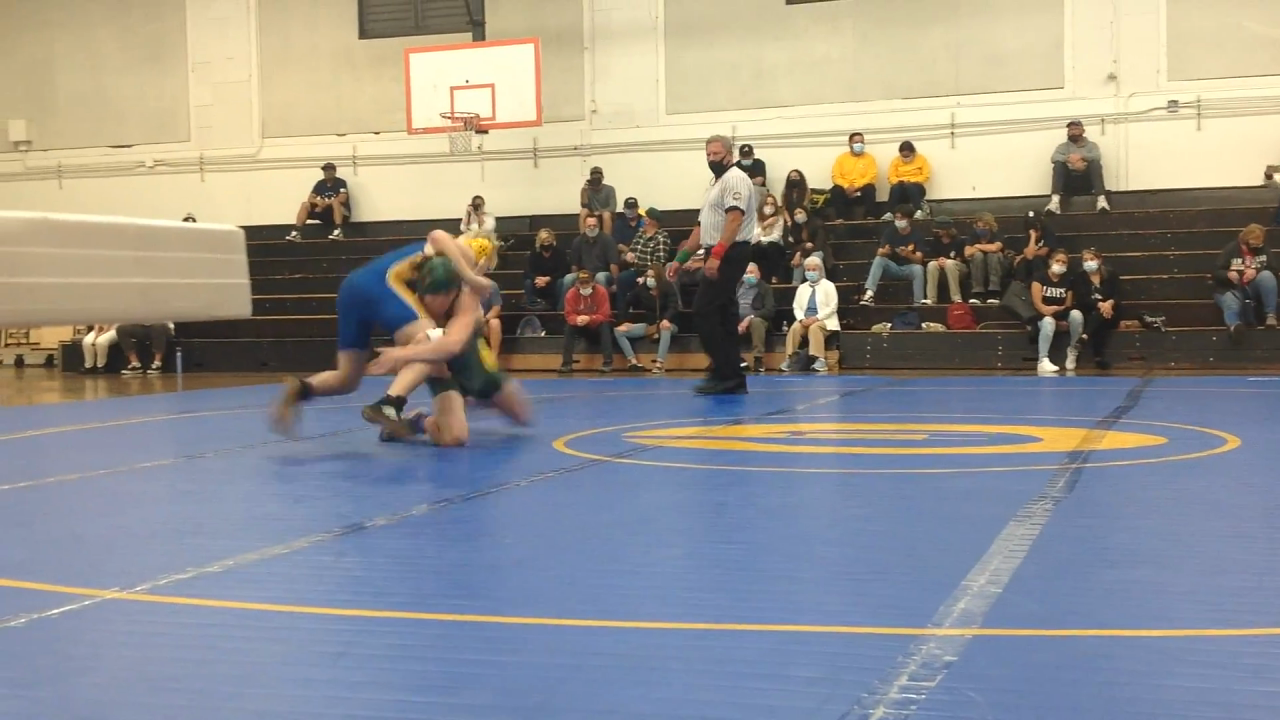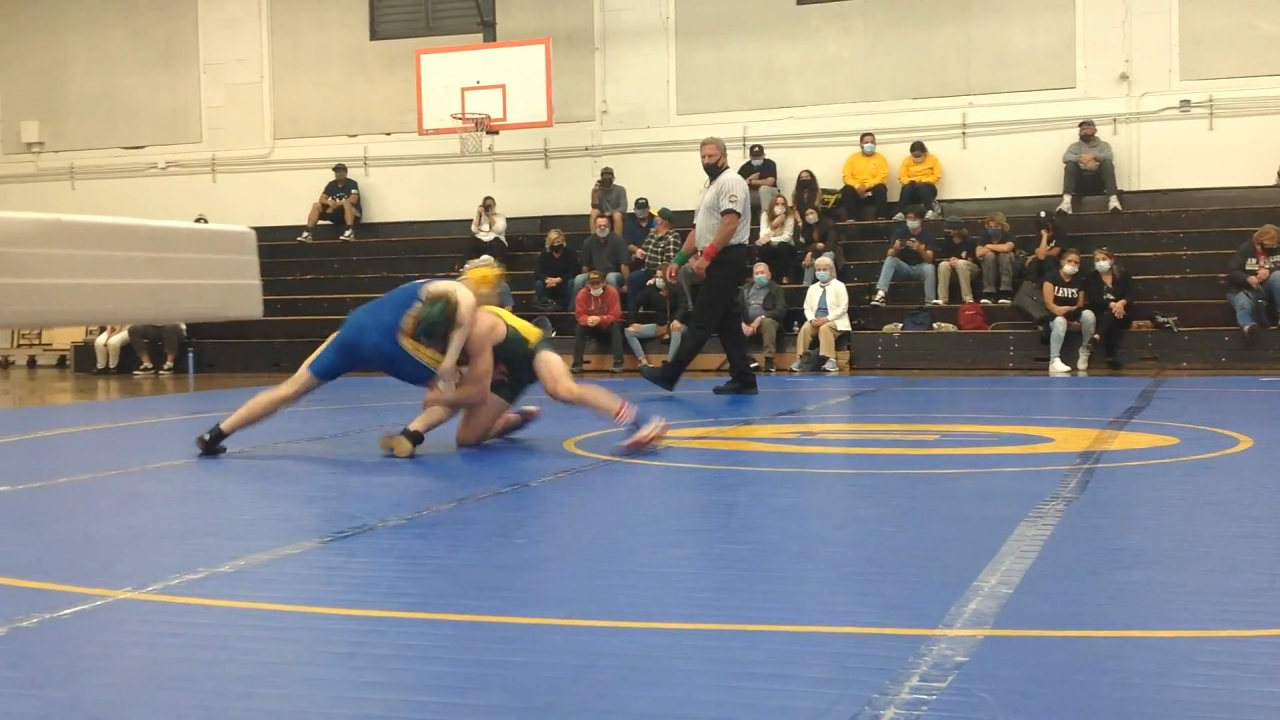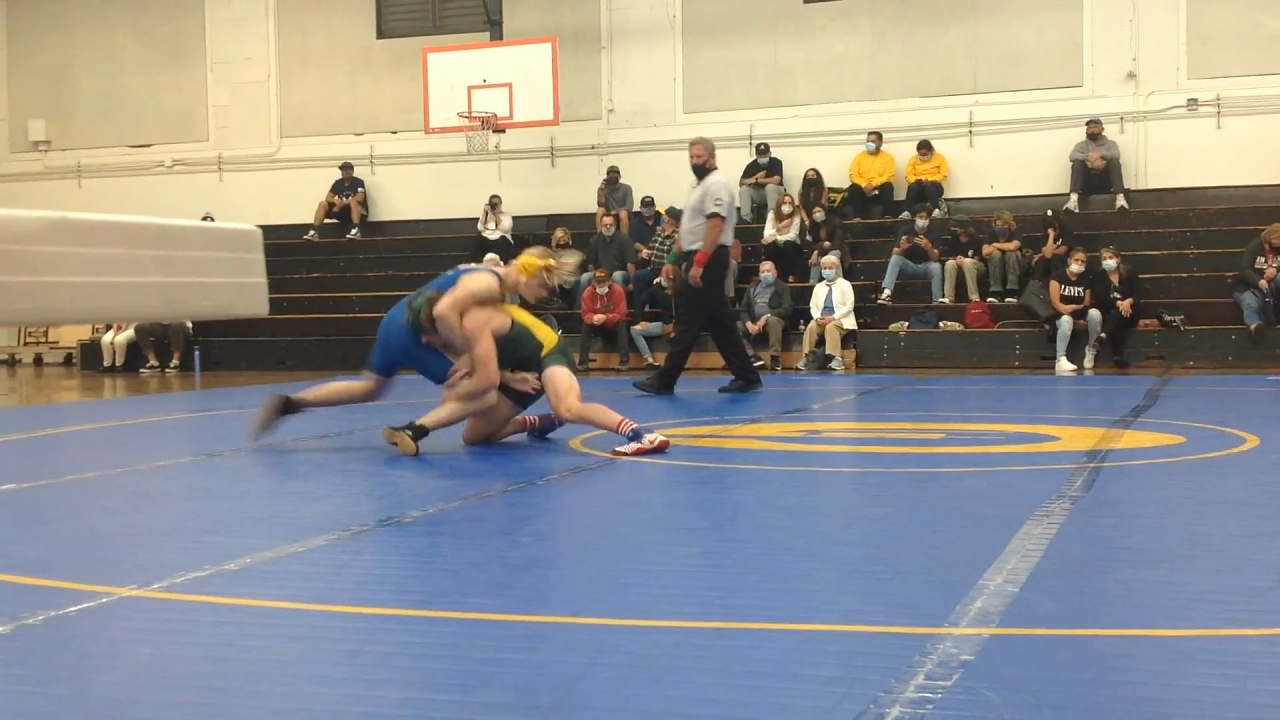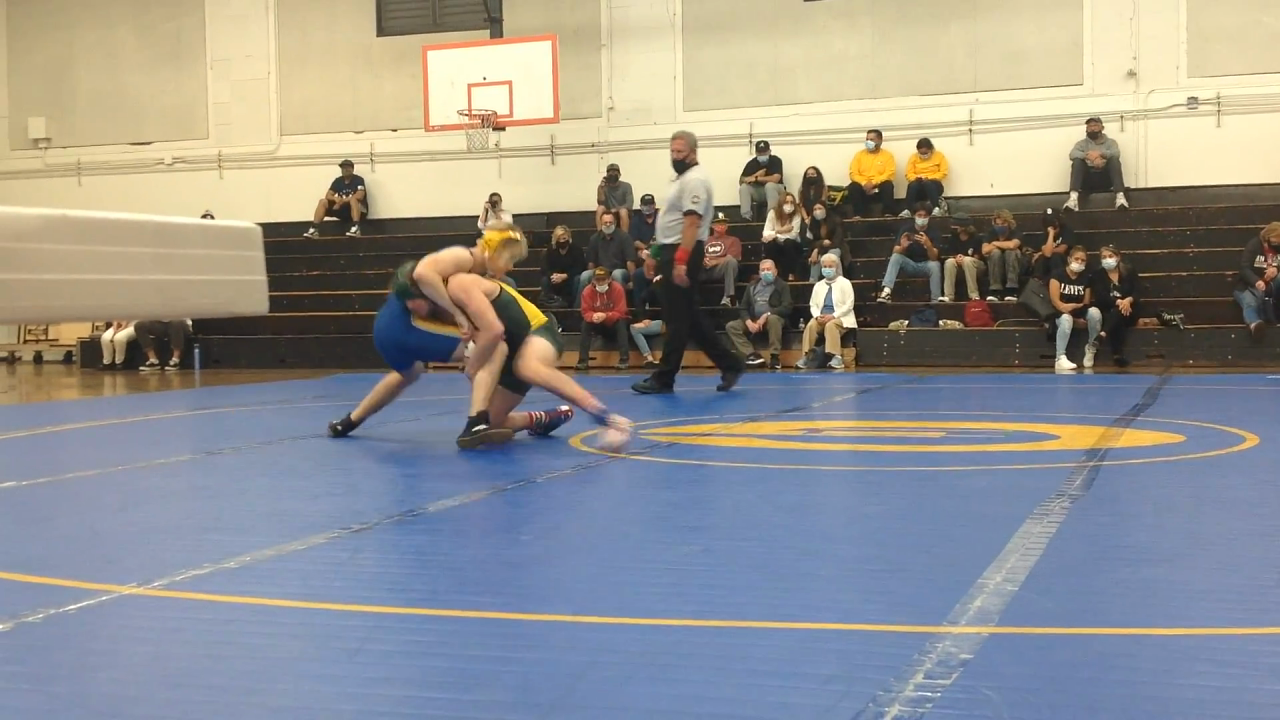
dt=0.2s
person 1, frame 1
right shoulder: (465, 252)
right elbow: (438, 236)
right wrist: (470, 277)
left hip: (353, 286)
right hip: (379, 285)
left knee: (346, 379)
left ankle: (301, 388)
right ankle: (389, 405)
person 1, frame 2
left shoulder: (430, 286)
right shoulder: (462, 292)
right elbow: (467, 307)
right wrist: (451, 360)
left hip: (357, 326)
right hip: (388, 340)
left knee: (291, 389)
right knee: (446, 380)
left ankle: (216, 434)
person 1, frame 3
left shoulder: (480, 273)
right shoulder: (489, 283)
right elbow: (444, 312)
right wrist: (464, 356)
left hip: (397, 322)
right hip: (413, 336)
left knee: (371, 388)
left ankle: (289, 403)
person 1, frame 4
left shoulder: (469, 268)
right shoulder: (464, 257)
right elbow: (423, 272)
right wrist: (458, 314)
left hip: (384, 327)
right hip: (404, 324)
left knee: (407, 374)
right knee: (494, 348)
left ankle: (347, 423)
right ankle: (476, 423)
person 2, frame 1
left shoulder: (735, 179)
right shoulder: (717, 183)
left elbow: (735, 219)
right elbow: (702, 227)
left wrist: (716, 255)
right wrist: (680, 258)
left hip: (729, 254)
right hip: (719, 256)
left knee: (703, 311)
right knee: (723, 316)
left ankle: (722, 373)
right ankle: (732, 378)
person 2, frame 2
left shoulder: (730, 182)
right shoulder: (711, 187)
left elbow: (730, 222)
right elbow: (698, 230)
left wrist: (707, 256)
right wrist: (678, 260)
left hip: (726, 258)
right hip: (717, 259)
left knee: (702, 319)
right knee: (727, 321)
left ankle: (669, 374)
right ankle: (744, 380)
person 2, frame 3
left shoulder: (716, 183)
right shoulder: (700, 186)
left elbow: (715, 227)
right elbow: (689, 229)
left wrist: (699, 263)
left hip: (708, 260)
right hip: (700, 260)
left knee: (688, 322)
right knee: (719, 322)
left ankle: (665, 380)
right ankle: (746, 376)
person 2, frame 4
left shoulder: (694, 180)
right shoulder: (681, 179)
left elbow: (691, 223)
left wrist: (681, 261)
right wrist: (654, 253)
left hip: (682, 255)
right hip: (672, 254)
left knee: (676, 320)
right knee: (690, 318)
left ankle: (663, 379)
right ankle: (730, 365)
person 3, frame 1
left shoulder: (466, 298)
left elbow: (453, 345)
left wrist: (402, 354)
left hip: (482, 369)
right hip: (445, 376)
left knee: (523, 417)
right knee: (454, 437)
right ankle: (420, 423)
person 3, frame 2
left shoulder: (476, 330)
left elbow: (477, 393)
left wrist: (441, 396)
right hip: (508, 371)
left knee: (563, 389)
right knee: (467, 437)
left ankle: (636, 419)
right ankle: (509, 419)
person 3, frame 3
left shoulder: (473, 322)
right shoulder: (466, 322)
left elbow: (488, 380)
left wrist: (454, 394)
left hip: (549, 354)
right hip: (527, 371)
left knee: (568, 408)
right knee: (474, 436)
left ankle: (638, 433)
person 3, frame 4
left shoulder: (457, 285)
left elbow: (494, 329)
left wrist: (475, 363)
right hip: (514, 349)
left knee: (528, 370)
left ankle: (607, 416)
right ankle: (544, 419)
